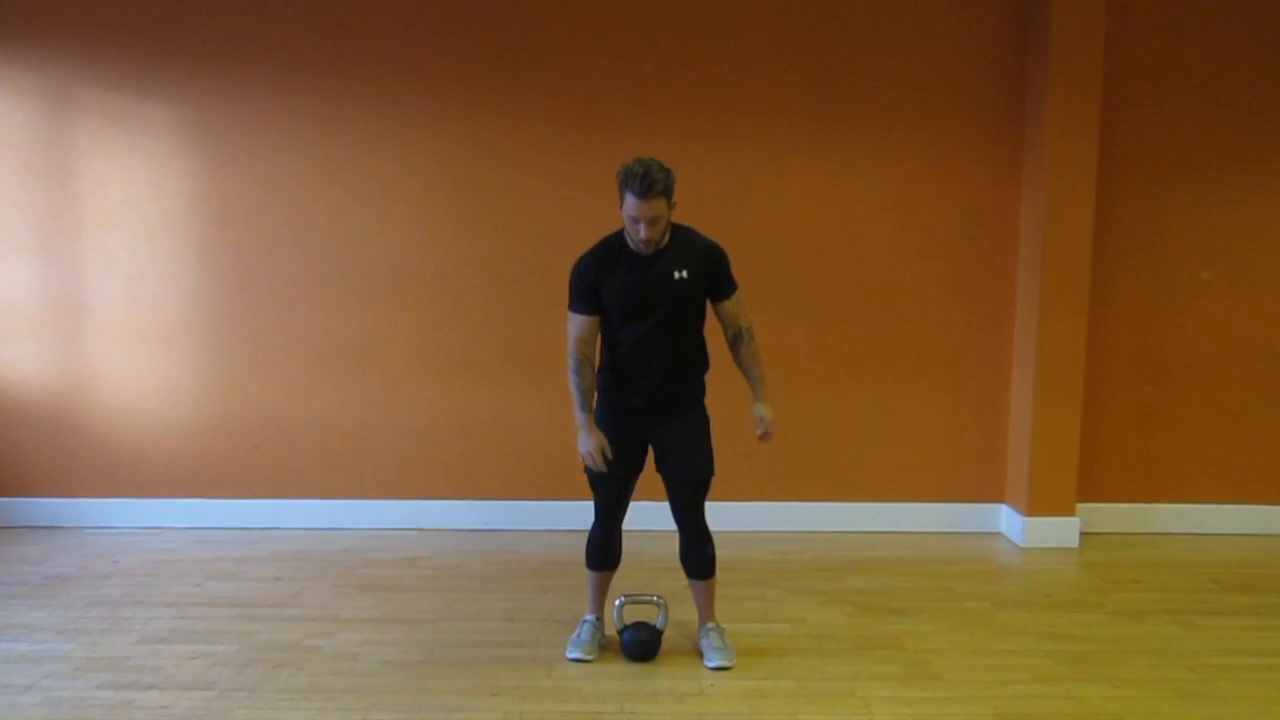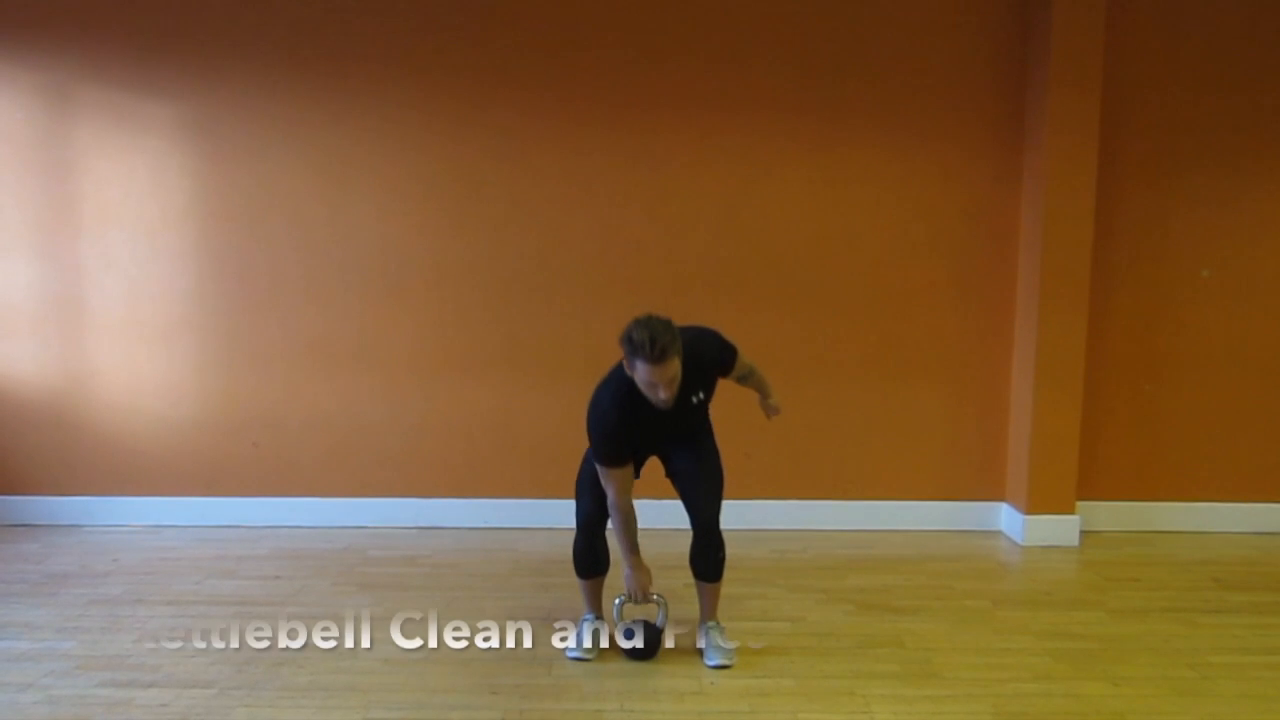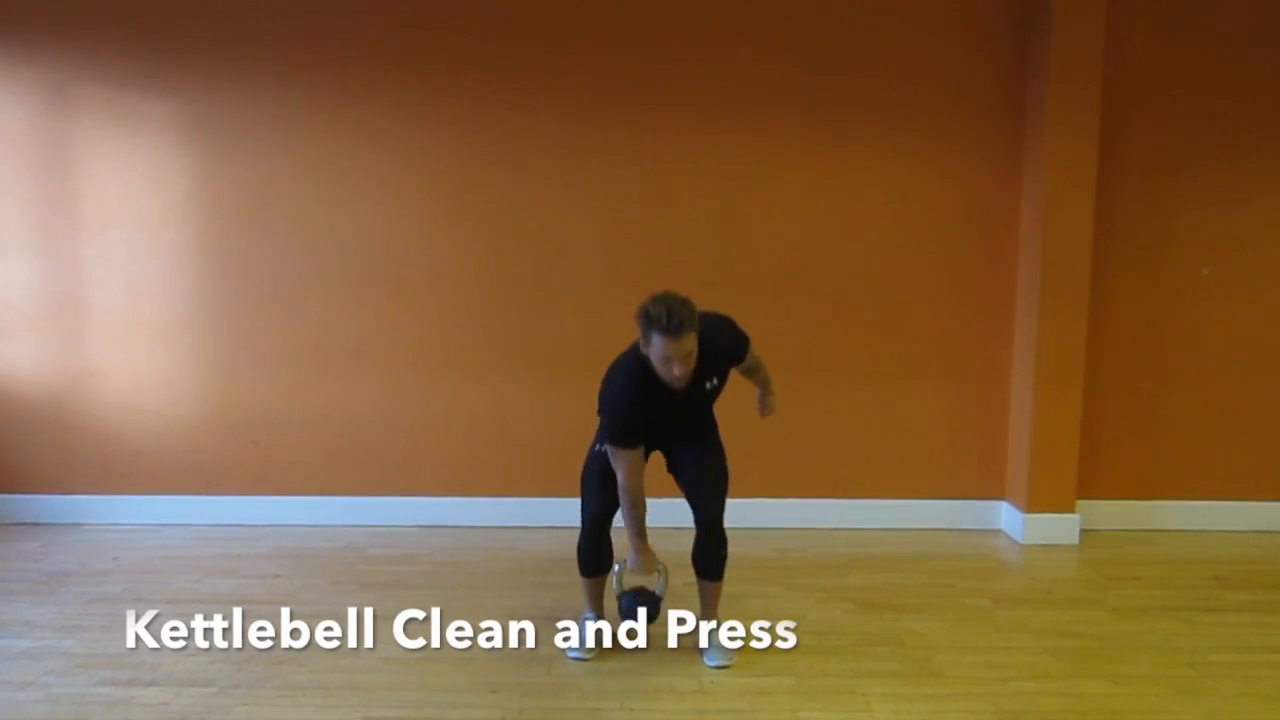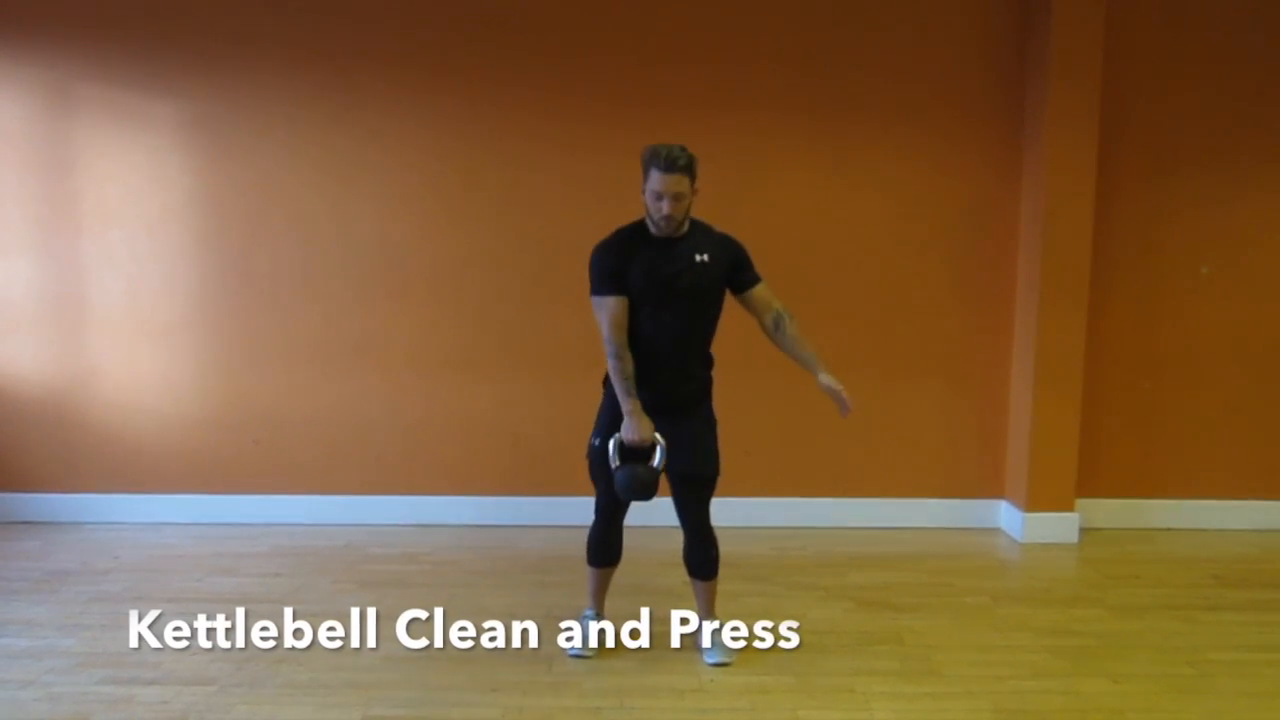
dt=0.5s
person 1, frame 1
left shoulder: (703, 254)
right shoulder: (593, 264)
left elbow: (737, 325)
right elbow: (580, 347)
left wrist: (759, 397)
right wrist: (585, 424)
left hip: (683, 412)
right hip: (618, 412)
left knee: (690, 518)
right knee: (607, 517)
left ankle: (708, 626)
right ankle: (593, 620)
person 1, frame 2
left shoulder: (706, 348)
right shoulder: (609, 406)
left elbow: (742, 369)
right elbow: (619, 497)
left wrist: (765, 395)
right wrist: (633, 564)
left hip: (689, 431)
right hip: (627, 438)
left knee: (707, 518)
right knee: (590, 516)
left ankle: (709, 624)
right ankle: (593, 618)
person 1, frame 3
left shoulder: (721, 335)
right shoulder: (622, 384)
left elbow: (749, 363)
right elbow: (629, 479)
left wrist: (767, 392)
right wrist: (639, 550)
left hip: (695, 427)
right hip: (626, 436)
left knee: (711, 516)
right knee: (595, 515)
left ankle: (710, 625)
right ankle: (593, 618)
person 1, frame 4
left shoulder: (721, 249)
right shoulder: (615, 252)
left elbow: (770, 313)
right elbow: (614, 338)
left wrist: (818, 372)
right wrist: (630, 412)
left hip: (689, 409)
right hip: (625, 404)
left knee: (695, 519)
right knee: (608, 511)
left ankle: (709, 626)
right ankle: (593, 617)
